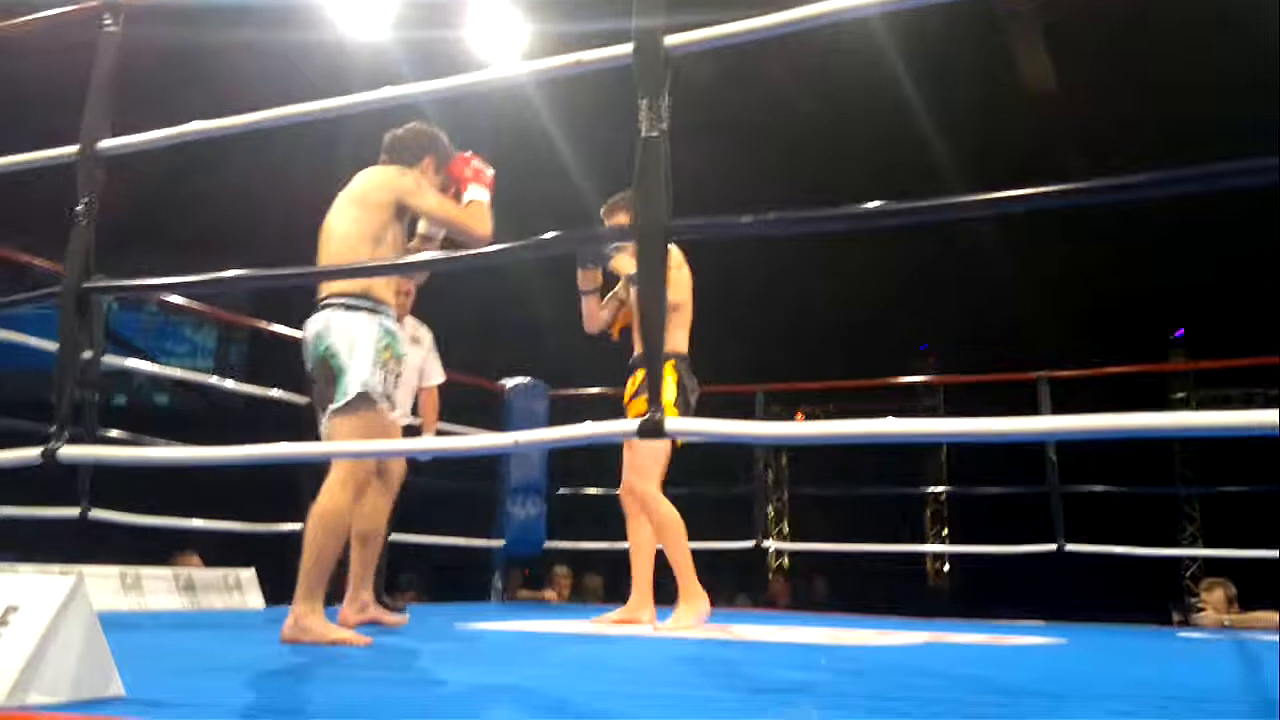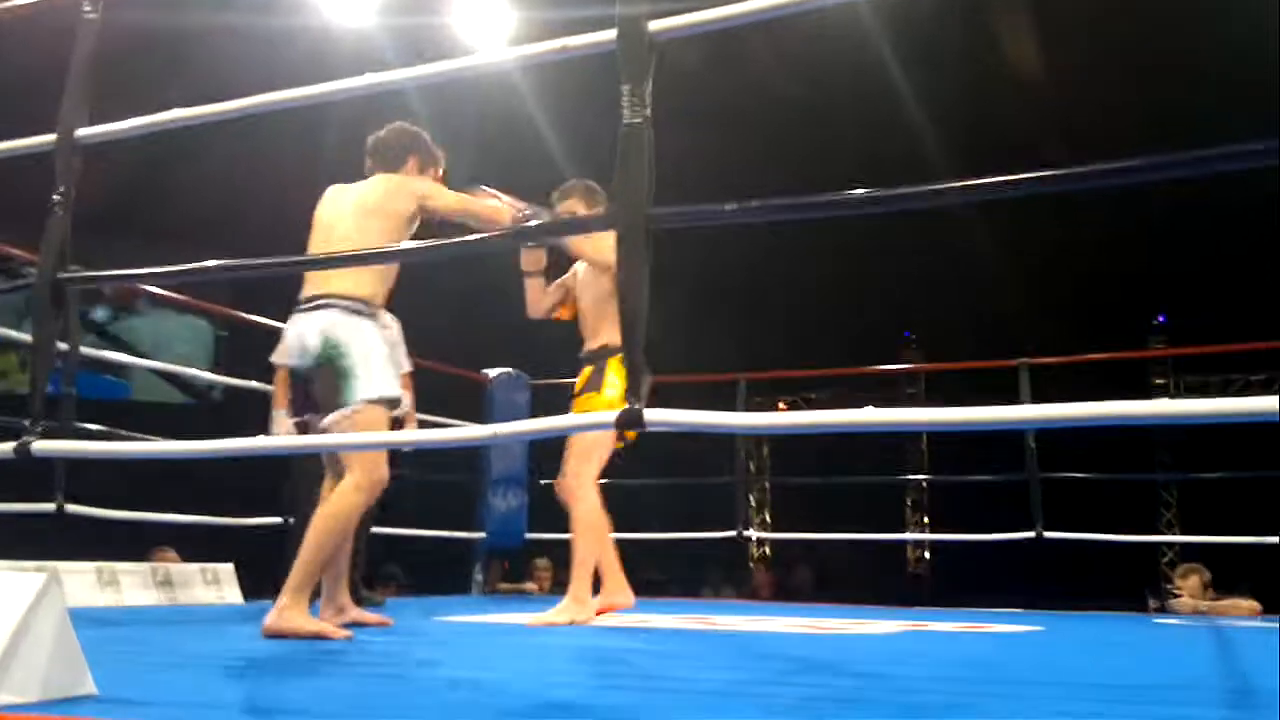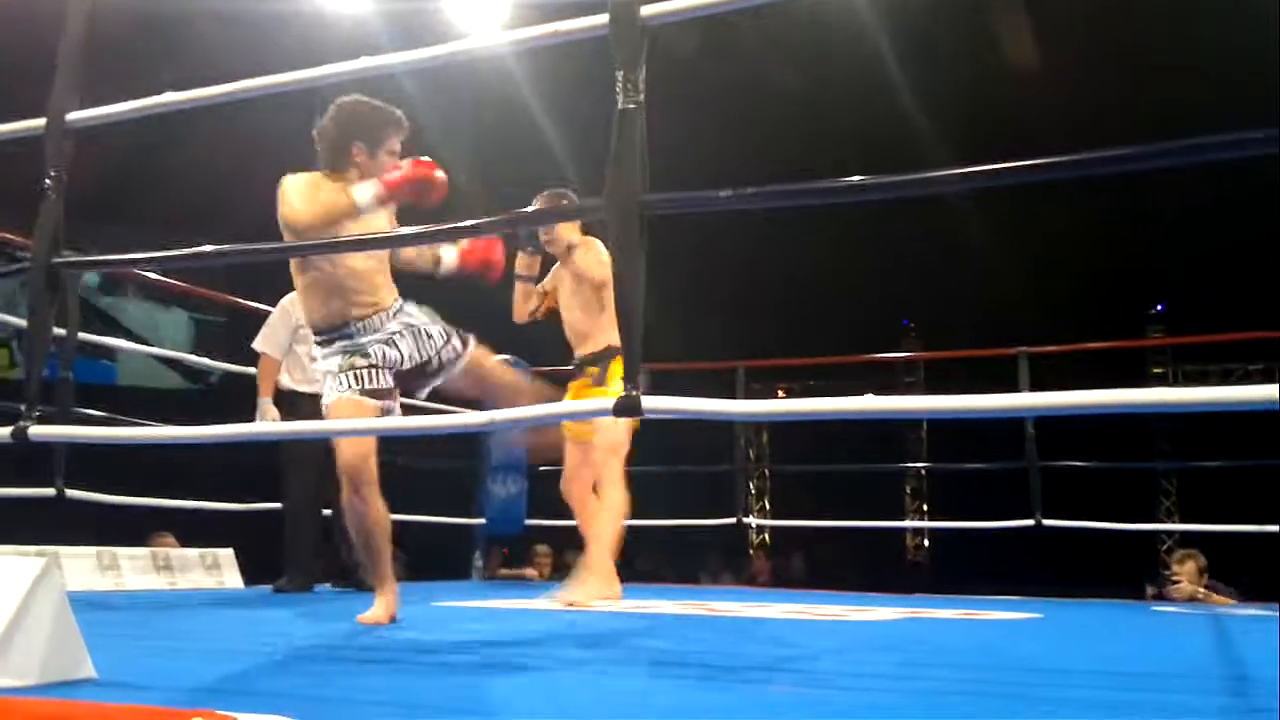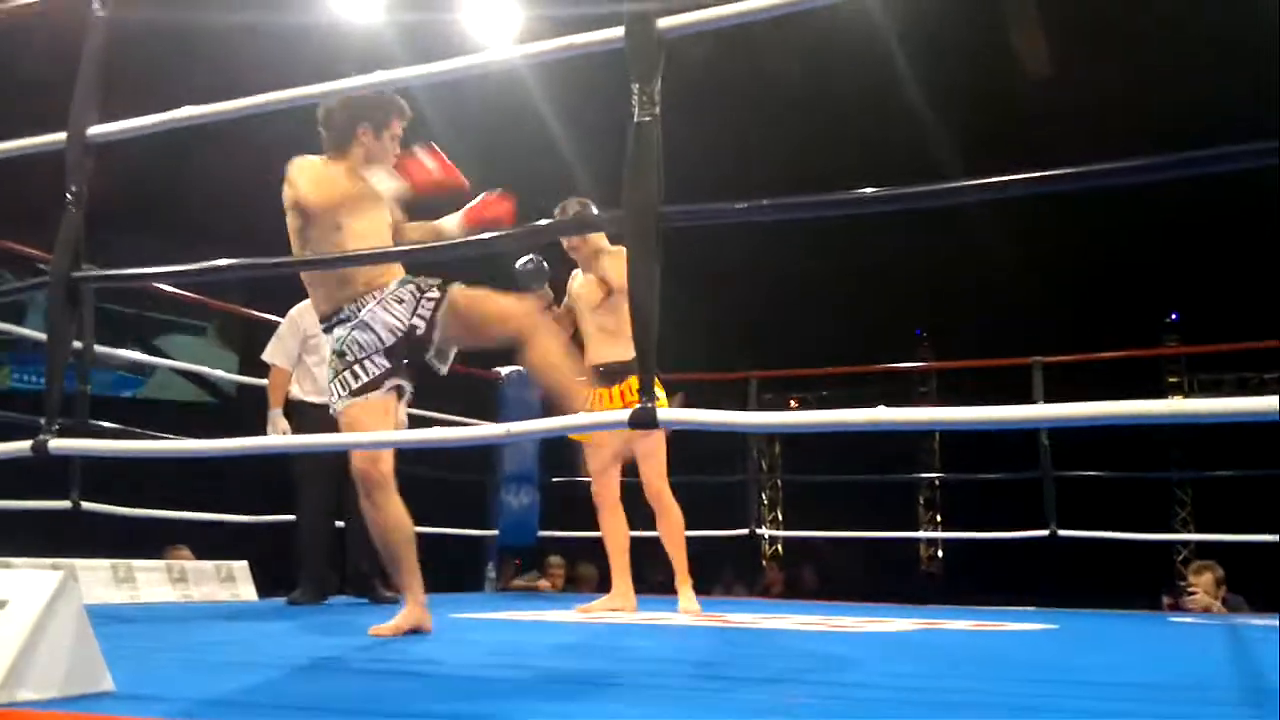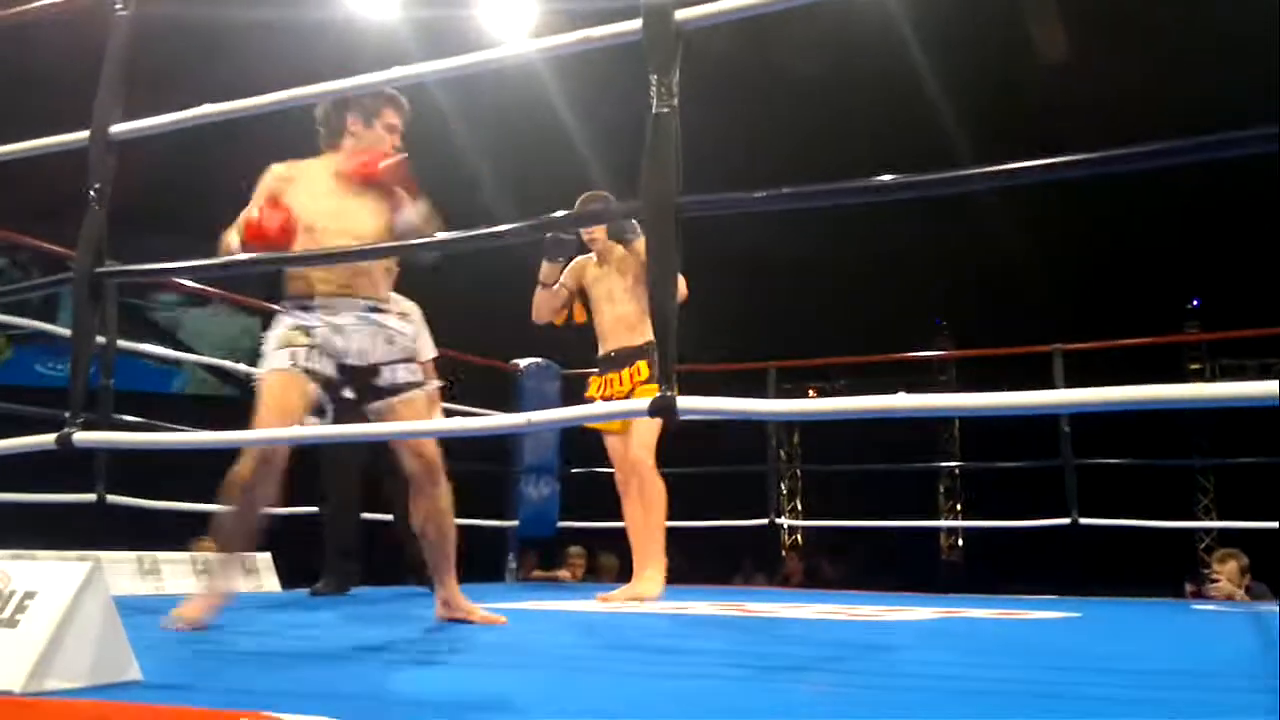
dt=0.3s
person 1, frame 1
left shoulder: (366, 192)
right shoulder: (395, 178)
right elbow: (477, 232)
left wrist: (434, 222)
right wrist: (477, 187)
left hip: (339, 327)
right hip: (358, 326)
left knee: (387, 469)
right knee: (353, 472)
left ankle: (359, 599)
right ankle: (303, 614)
person 1, frame 2
left shoulder: (336, 195)
right shoulder: (401, 189)
right elbow: (496, 216)
right wrist: (507, 209)
left hip: (313, 329)
right hip: (345, 332)
left knee: (349, 472)
right knee: (365, 475)
left ankle: (336, 601)
right ankle: (289, 608)
person 1, frame 3
left shoulder: (383, 193)
right shoulder: (300, 189)
right elbow: (305, 224)
left wrist: (454, 257)
right wrist: (384, 187)
left hip: (403, 325)
right hip: (349, 351)
left knee: (507, 388)
right knee: (356, 465)
right ankle: (385, 589)
person 1, frame 4
left shoulder: (378, 185)
right shoulder: (308, 172)
right elbow: (324, 204)
left wrist: (460, 222)
right wrist: (399, 181)
left hip: (410, 304)
right hip: (353, 336)
left knee: (524, 317)
right knee: (371, 474)
right ankle: (414, 603)
person 1, frame 5
left shoulder: (391, 193)
right shoulder: (287, 177)
left elbow: (427, 243)
right elbow: (233, 247)
left wrist: (400, 200)
right wrist: (244, 238)
left hip: (376, 328)
right hip: (305, 325)
left knee: (426, 461)
right knee: (266, 451)
left ankle: (448, 592)
right ankle: (219, 579)
person 2, frame 1
left shoulder: (667, 255)
right shoulder: (633, 274)
left elbow: (671, 301)
right elbow: (594, 324)
left wrist: (624, 265)
right wrist: (589, 272)
left hip: (666, 377)
right hip: (643, 380)
left knee: (642, 485)
right knee: (632, 496)
left ankle: (692, 596)
right ankle: (640, 603)
person 2, frame 2
left shoulder: (610, 240)
right shoulder: (580, 268)
left elbow: (612, 261)
right elbow: (538, 309)
left wrist: (561, 237)
right wrist: (533, 253)
left hip: (614, 370)
right hip: (597, 374)
left knee: (577, 475)
right knee: (573, 484)
left ankle: (579, 596)
right ankle: (615, 587)
person 2, frame 3
left shoulder: (591, 250)
right shoulder: (558, 270)
left elbow: (594, 277)
right elbow: (522, 314)
left wrist: (564, 237)
right wrist: (527, 257)
left hip: (612, 370)
right hip: (585, 375)
left knee: (607, 471)
right knee: (575, 485)
left ankle: (594, 575)
right ankle: (604, 577)
person 2, frame 4
left shoulder: (618, 258)
right shoulder: (575, 281)
left elbow: (619, 285)
right elbow: (559, 331)
left wrist: (595, 245)
right wrist: (539, 291)
left hip: (634, 381)
right hip: (596, 386)
left knee: (656, 489)
right knee: (603, 493)
left ankle: (684, 585)
right ankle: (621, 590)
person 2, frame 5
left shoulder: (639, 253)
right shoulder: (580, 267)
left elbow: (678, 292)
right elbow: (541, 314)
left wrist: (636, 245)
right wrist: (550, 265)
left hip: (646, 364)
right hip: (608, 373)
left knee: (641, 461)
right knee: (625, 480)
left ankle: (655, 561)
right ankle: (641, 578)
person 3, frame 1
left shoulder: (421, 334)
left elbow: (428, 388)
left wrist: (429, 431)
left hip: (395, 432)
left knee: (382, 512)
left ankle: (374, 589)
person 3, frame 2
left shoulder: (387, 323)
left elbow: (401, 374)
left wrist: (410, 420)
right wrist: (282, 415)
right hip: (320, 421)
right knee: (312, 502)
left ankle: (353, 583)
person 3, frame 3
right shoulder: (294, 303)
right elbow: (270, 355)
right wrist: (265, 402)
right hip: (302, 405)
right knee: (301, 493)
left ankle: (349, 569)
right ankle: (300, 571)
person 3, frame 4
right shoulder: (303, 314)
right elbow: (280, 366)
right wrist: (276, 414)
right hip: (314, 417)
right knee: (314, 503)
left ankle: (367, 580)
right ankle: (313, 582)
person 3, frame 5
left shoulder: (408, 311)
left elbow: (424, 362)
right hip: (348, 411)
left knee: (405, 492)
right knee: (342, 492)
left ankle: (421, 567)
right ankle: (338, 571)
